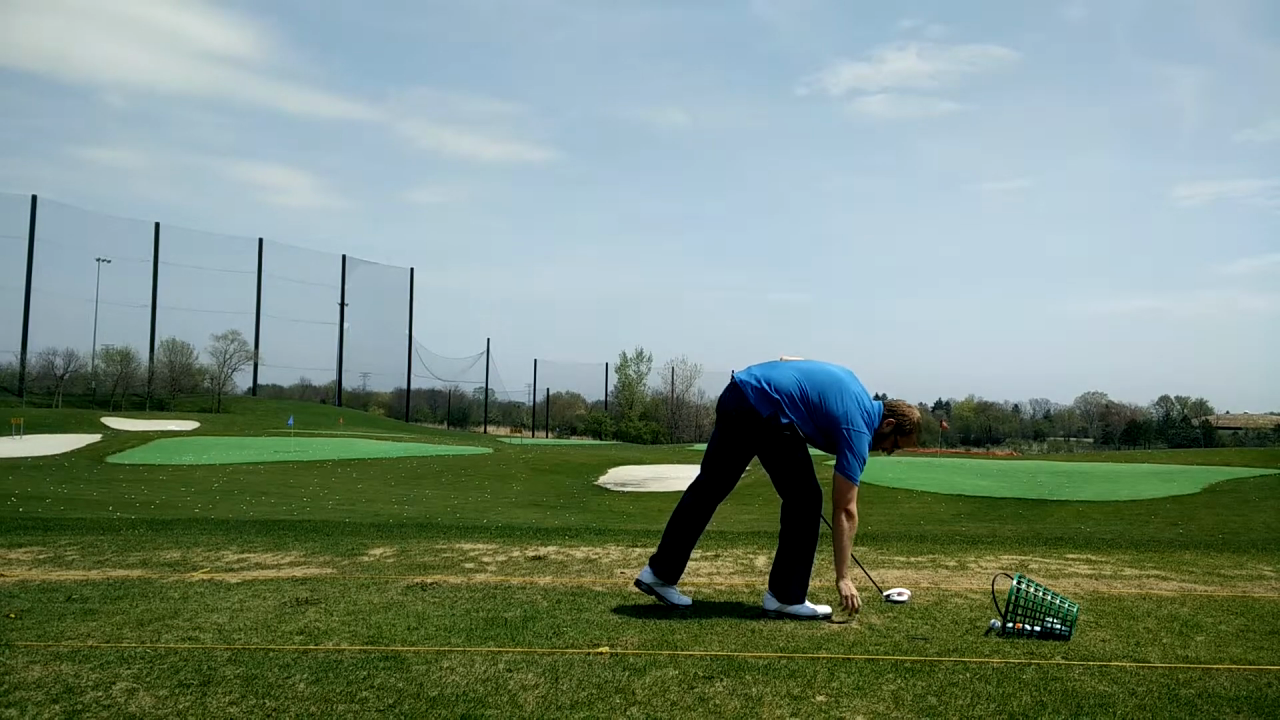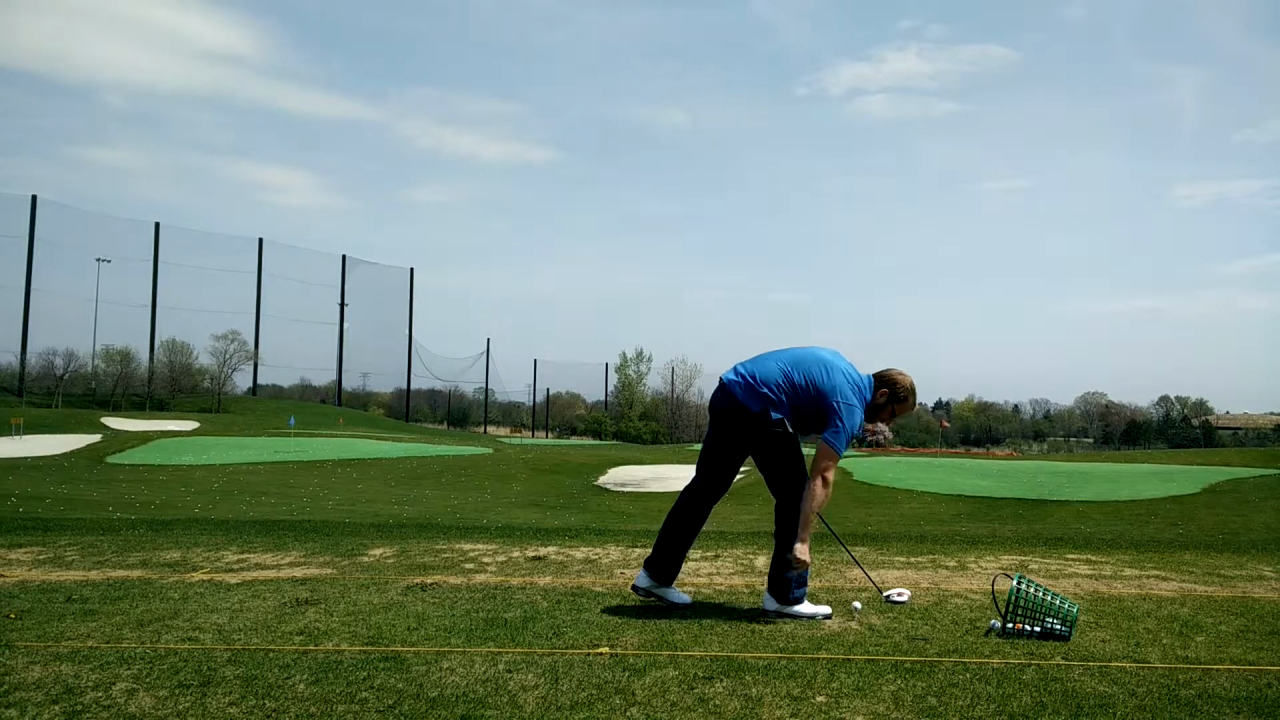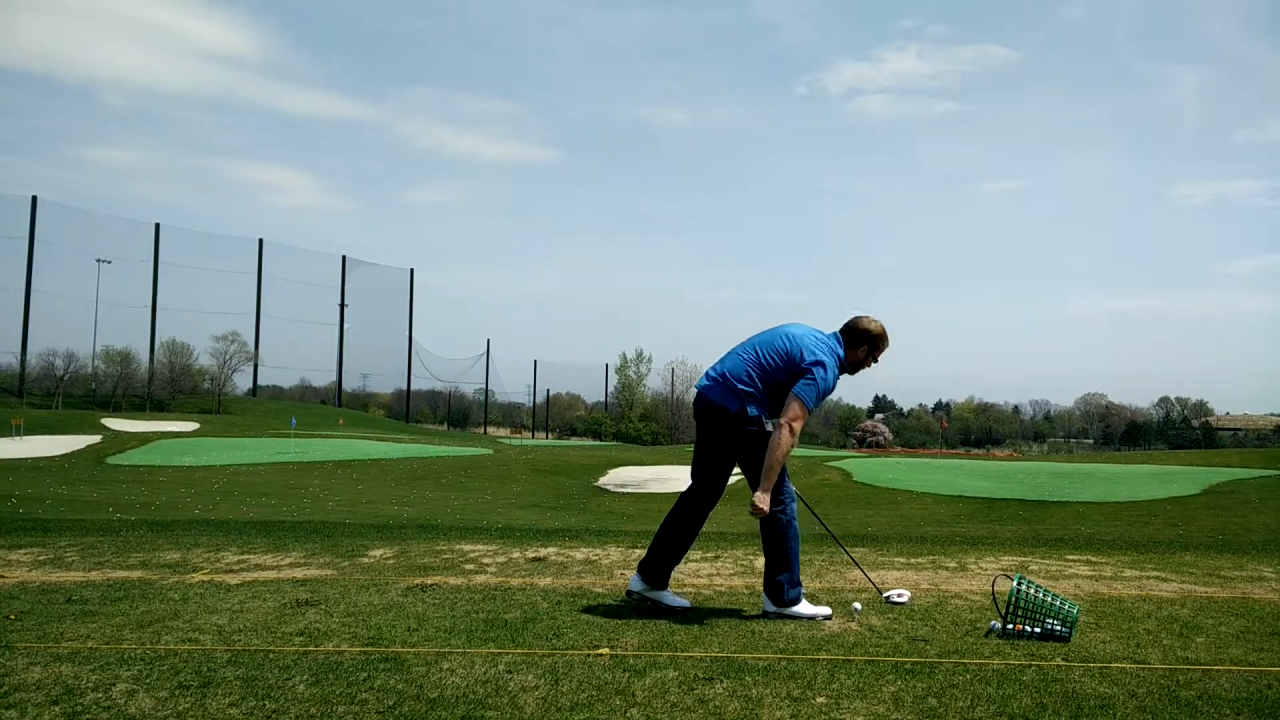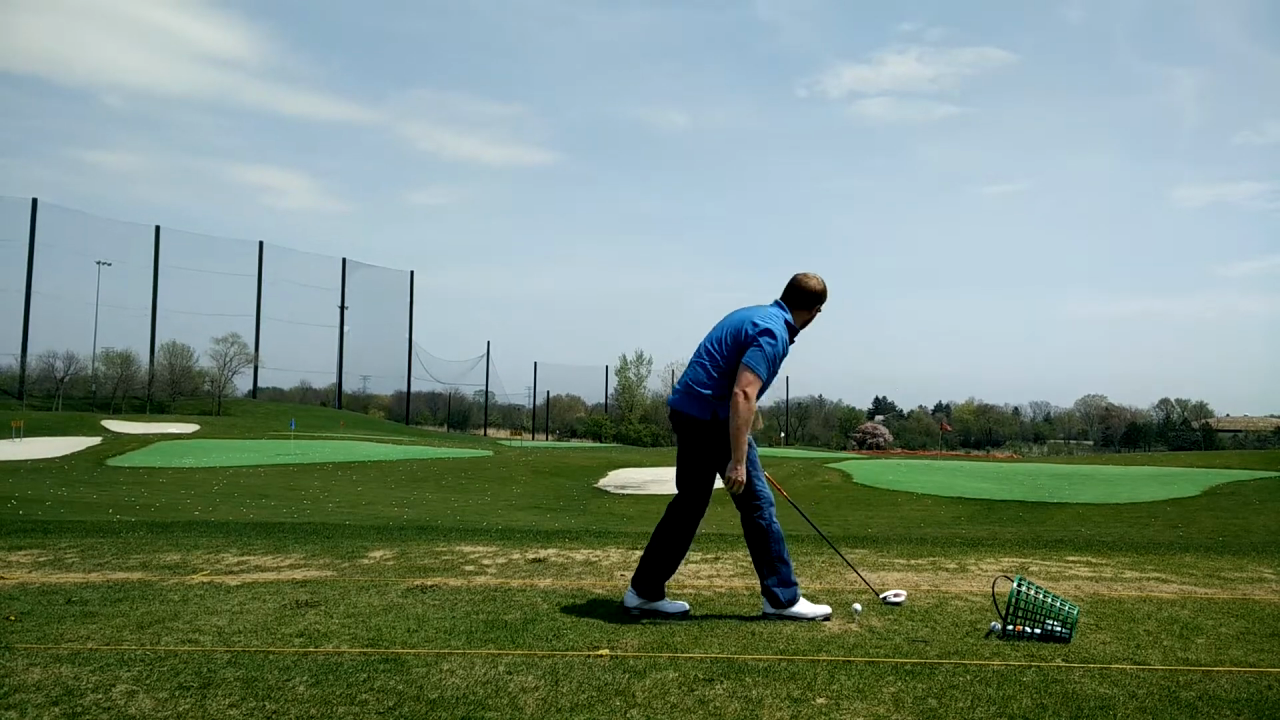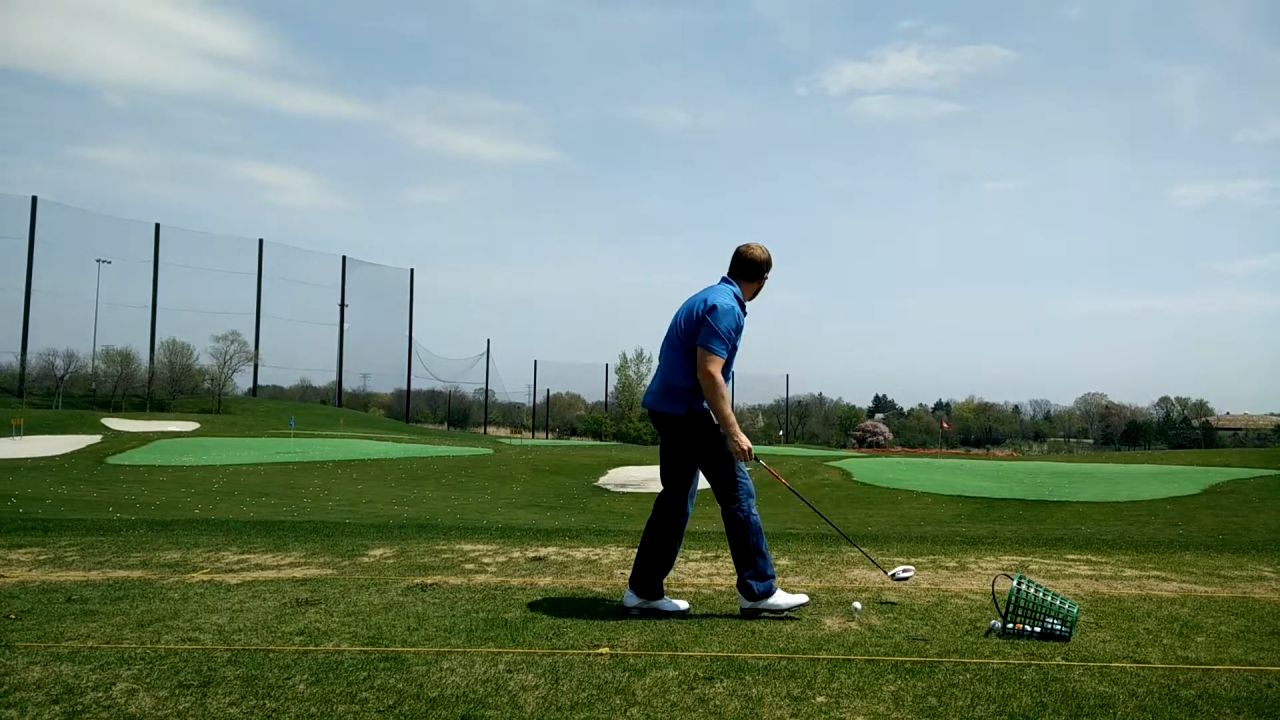
dt=0.2s
person 1, frame 1
left shoulder: (851, 385)
right shoulder: (858, 428)
left elbow: (786, 361)
right elbow: (845, 510)
right wrist: (843, 577)
left hip: (737, 395)
right hip: (767, 413)
left knee: (708, 488)
right knee: (805, 500)
left ankle: (660, 572)
right ankle: (786, 596)
person 1, frame 2
left shoulder: (843, 368)
right shoulder: (849, 405)
left elbow: (786, 367)
right elbow: (821, 478)
right wrist: (802, 541)
left hip: (728, 394)
right hip: (759, 410)
left knee: (704, 488)
right knee: (795, 496)
left ankle: (655, 574)
right ankle: (785, 596)
person 1, frame 3
left shoulder: (812, 336)
right shoulder: (824, 365)
right elbow: (788, 427)
right wrist: (765, 489)
left hip: (710, 398)
right hip: (737, 409)
left knee: (702, 493)
right knee: (780, 498)
left ankle: (648, 578)
right ankle: (783, 597)
person 1, frame 4
left shoulder: (756, 314)
right shoulder: (775, 333)
right elbow: (743, 395)
right wrist: (737, 460)
left hip: (687, 409)
right hip: (711, 415)
left knee: (690, 503)
right knee: (757, 503)
left ankle: (644, 590)
right ankle: (782, 598)
person 1, frame 5
left shoulder: (710, 296)
right shoulder: (726, 307)
right elbow: (708, 373)
left wrist: (723, 425)
right wrist: (733, 432)
left hip: (666, 407)
right hip: (689, 411)
left knee: (675, 498)
right knee: (737, 494)
left ankle: (644, 589)
right ankle: (758, 590)
